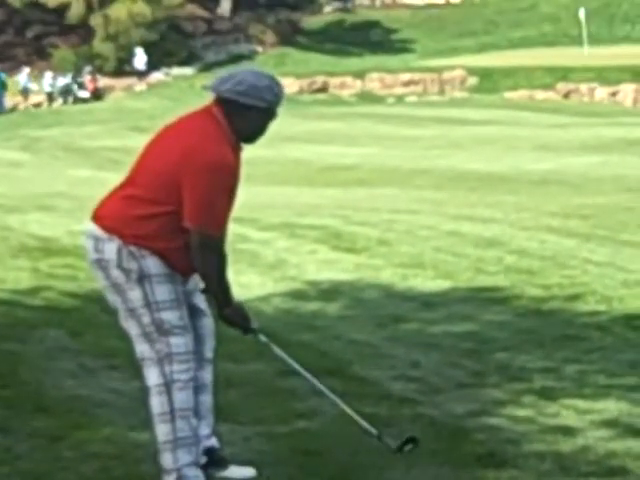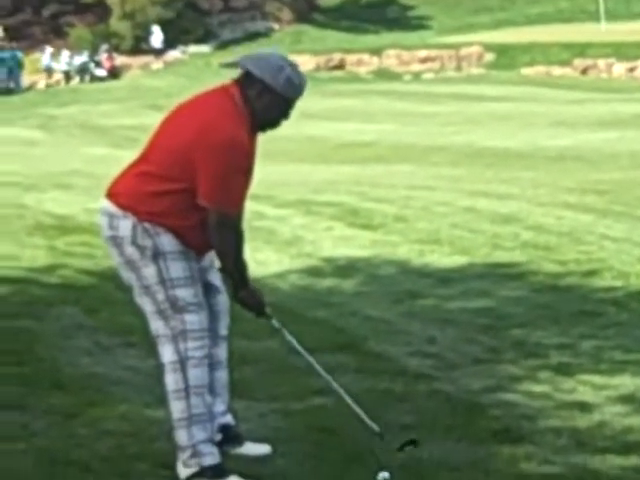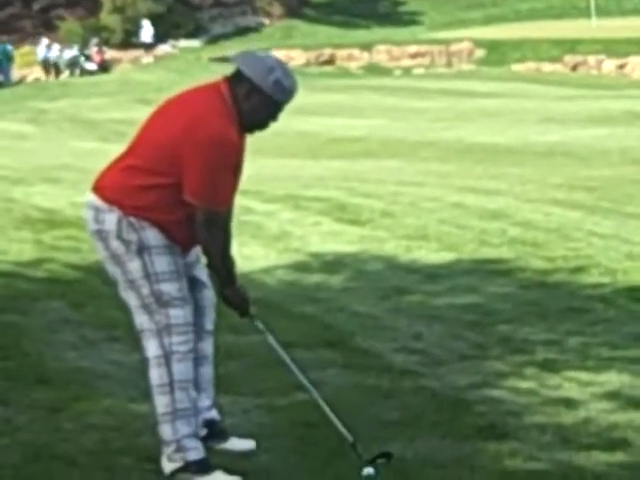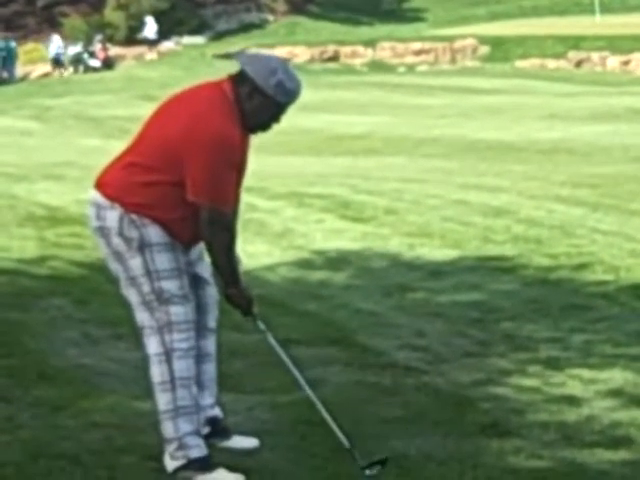
dt=0.2s
person 1, frame 1
left shoulder: (209, 126)
right shoulder: (213, 156)
left elbow: (202, 238)
right elbow: (205, 244)
left wrist: (214, 294)
right wrist: (225, 302)
left hip: (157, 248)
right hip: (128, 251)
left knee: (198, 346)
right knee: (172, 363)
person 1, frame 2
left shoulder: (226, 107)
right shoulder: (226, 135)
left elbow: (222, 215)
right elbow: (223, 223)
left wrist: (232, 271)
right wrist: (243, 284)
left hip: (173, 225)
right hip: (142, 227)
left knee: (213, 320)
right knee: (187, 339)
left ankle: (217, 427)
person 1, frame 3
left shoulder: (217, 103)
right shoulder: (214, 131)
left elbow: (215, 208)
right elbow: (210, 220)
left wrist: (223, 267)
right wrist: (228, 282)
left hip: (158, 220)
right hip: (128, 221)
left knee: (199, 316)
right knee: (172, 334)
left ankle: (201, 422)
person 1, frame 4
left shoulder: (222, 103)
right shoulder: (217, 130)
left elbow: (225, 199)
right elbow: (214, 220)
left wrist: (229, 263)
right wrist: (232, 282)
left hip: (160, 216)
right hip: (130, 218)
left knee: (202, 312)
right knee: (173, 331)
left ankle: (205, 420)
